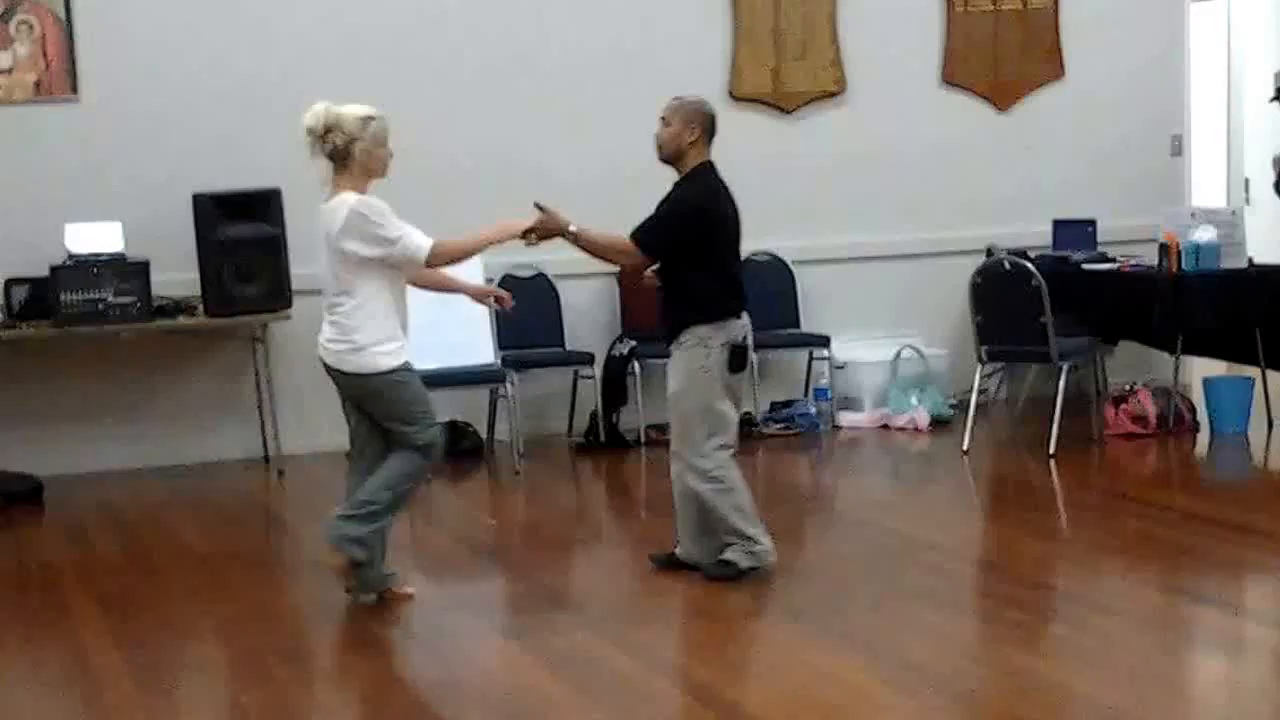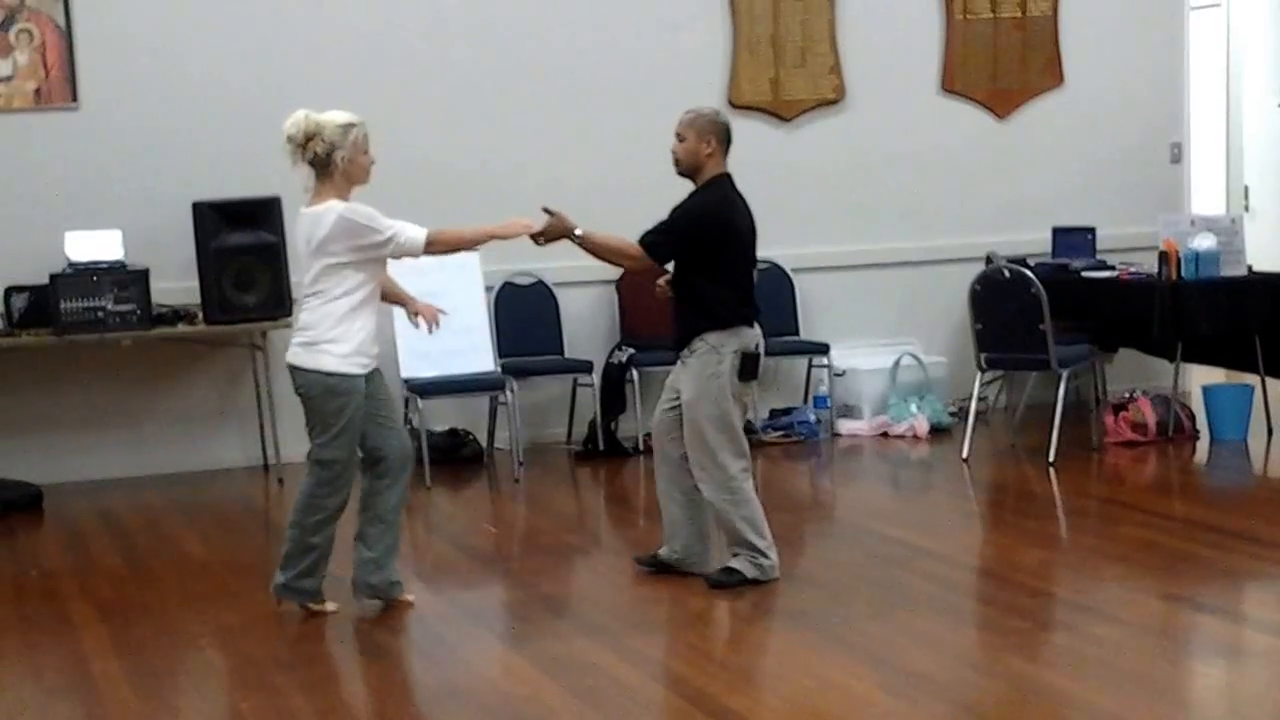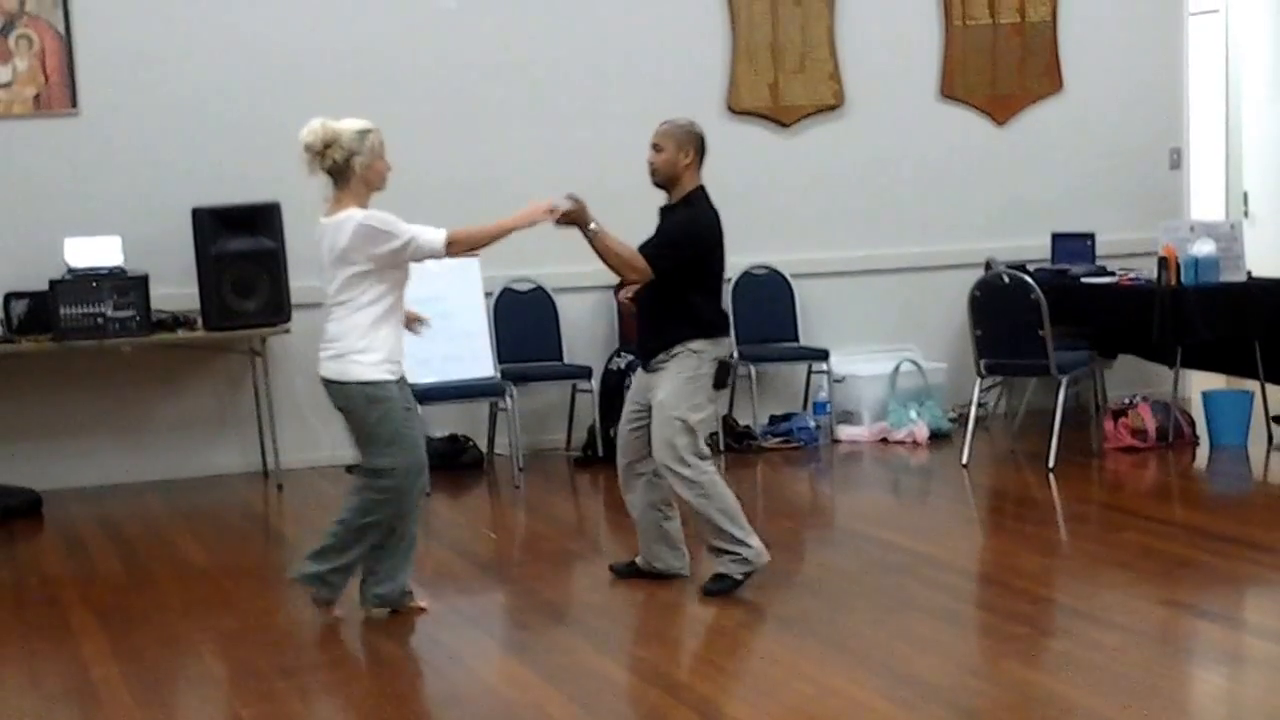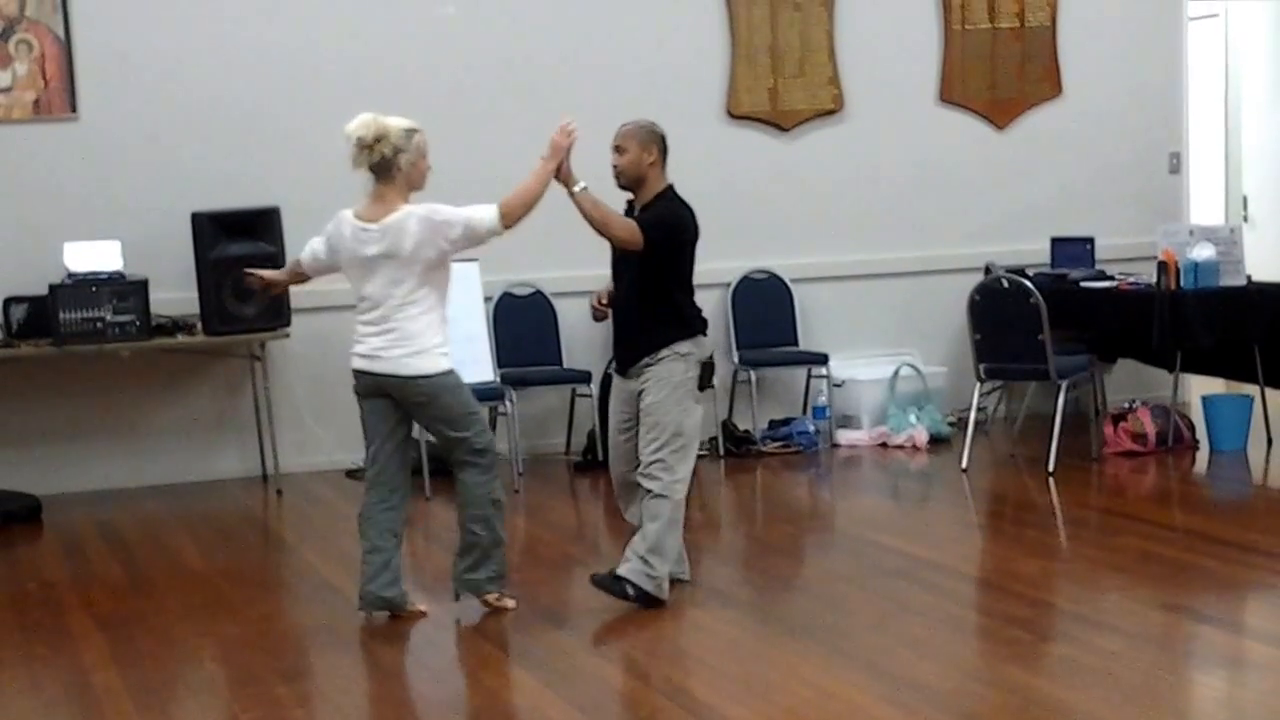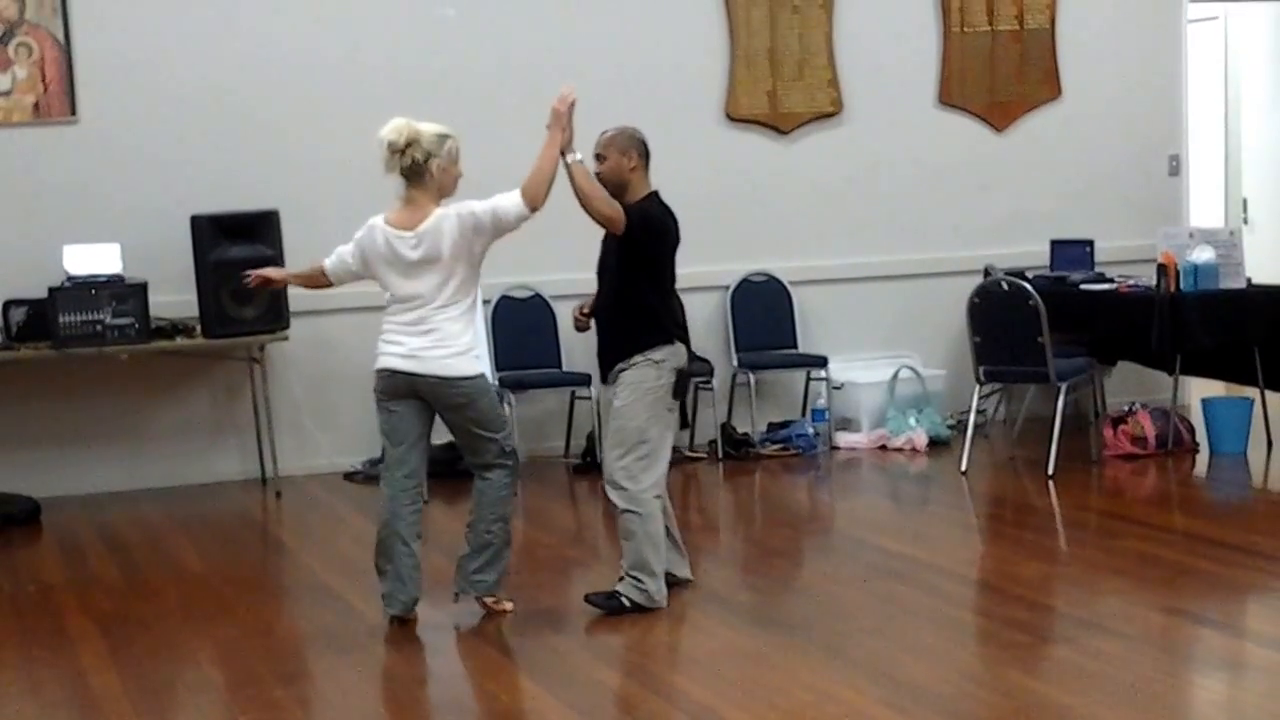
dt=0.3s
person 1, frame 1
left shoulder: (343, 208)
right shoulder: (361, 210)
left elbow: (406, 266)
right elbow: (430, 253)
left wrist: (470, 289)
right wrist: (499, 233)
left hip: (351, 355)
right hip: (372, 359)
left knee: (373, 455)
right knee: (423, 446)
left ankle: (367, 574)
right ankle: (354, 531)
person 1, frame 2
left shoulder: (321, 215)
right shoulder: (345, 218)
left elbow: (368, 274)
right elbow: (429, 242)
left wrist: (409, 302)
right wrist: (499, 230)
left hip: (350, 364)
right hip: (329, 366)
left knee: (392, 458)
right knee: (334, 471)
left ankle: (376, 576)
right ankle: (298, 584)
person 1, frame 3
left shoulder: (337, 223)
right shoulder: (367, 226)
right elbow: (451, 242)
left wrist: (398, 311)
right wrist: (520, 220)
left hip: (367, 368)
right hip: (361, 373)
left knee: (406, 471)
right knee: (394, 475)
left ankle: (386, 584)
right ankle: (323, 572)
person 1, frame 4
left shoulder: (347, 224)
right shoulder: (426, 223)
left elbow: (302, 267)
right elbow: (506, 215)
left wrist: (275, 277)
right wrist: (549, 163)
left hip: (370, 368)
right hip: (420, 368)
left knee: (385, 474)
right knee: (478, 459)
left ankle: (382, 589)
right ankle: (482, 580)
person 1, frame 5
left shoulder: (377, 231)
right shoulder: (458, 223)
left elbow: (327, 271)
right elbow: (531, 199)
left wrist: (282, 277)
right wrist: (557, 133)
left hip: (395, 371)
right hip: (452, 372)
left knee: (402, 480)
right knee: (498, 462)
left ankle: (399, 596)
right ankle: (481, 584)
person 2, frame 1
left shoulder: (692, 198)
right shoulder: (706, 191)
left elbow: (631, 252)
left wrist: (565, 230)
right wrist: (665, 271)
left hip: (706, 339)
right hip: (702, 335)
left knee: (704, 452)
right knee: (689, 450)
left ankle: (749, 545)
right ankle: (699, 547)
person 2, frame 2
left shoulder: (707, 207)
right shoulder: (723, 202)
left elbow: (638, 256)
left wrist: (573, 232)
right wrist: (679, 279)
left hip: (718, 347)
right hip: (705, 346)
left knee: (718, 460)
right knee: (670, 440)
left ankle: (756, 559)
right ankle: (685, 549)
person 2, frame 3
left shoulder: (696, 219)
right shoulder: (672, 212)
left elbow: (633, 266)
left wrist: (586, 224)
right wrist: (639, 290)
left hip: (689, 356)
right hip: (655, 357)
left knee: (682, 463)
right knee: (635, 459)
left ankle: (741, 551)
right ankle: (661, 556)
person 2, frame 4
left shoulder: (673, 215)
right shoulder: (633, 212)
left elbow: (624, 237)
left wrist: (573, 184)
right wrist: (610, 295)
left hip: (670, 358)
right hip: (630, 360)
left knee: (662, 469)
right knee: (626, 470)
left ankle: (646, 575)
right ankle: (663, 561)
person 2, frame 5
left shoulder: (654, 218)
right shoulder: (627, 224)
left elbow: (602, 213)
left wrist: (569, 154)
right wrist: (592, 306)
left hip: (649, 364)
right hip: (626, 363)
left knee: (628, 476)
right knee: (639, 475)
left ankle: (643, 588)
right ankle: (670, 564)
